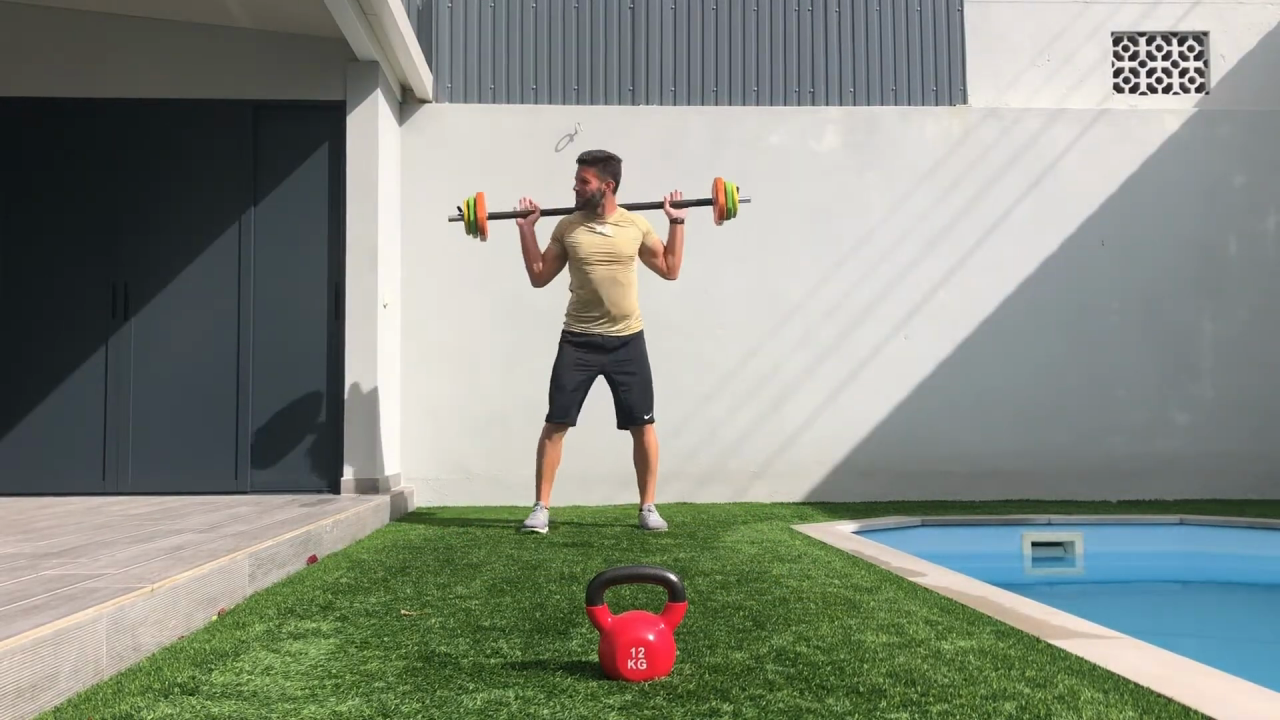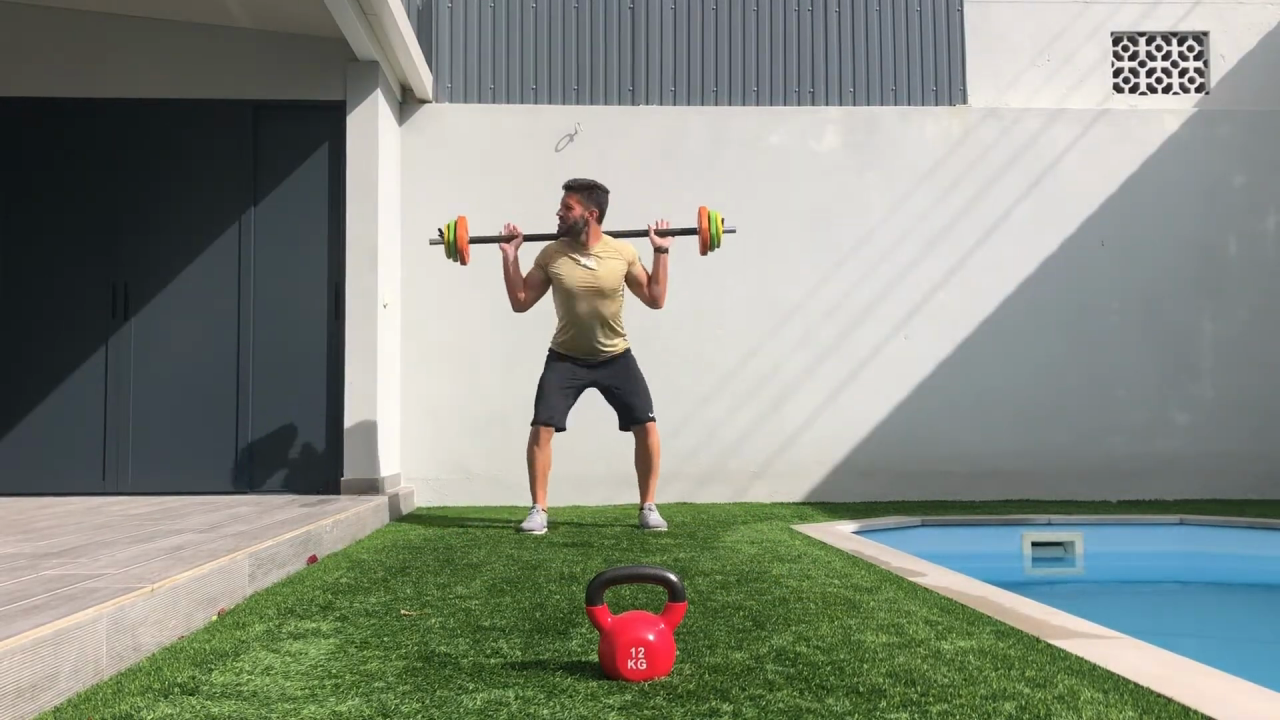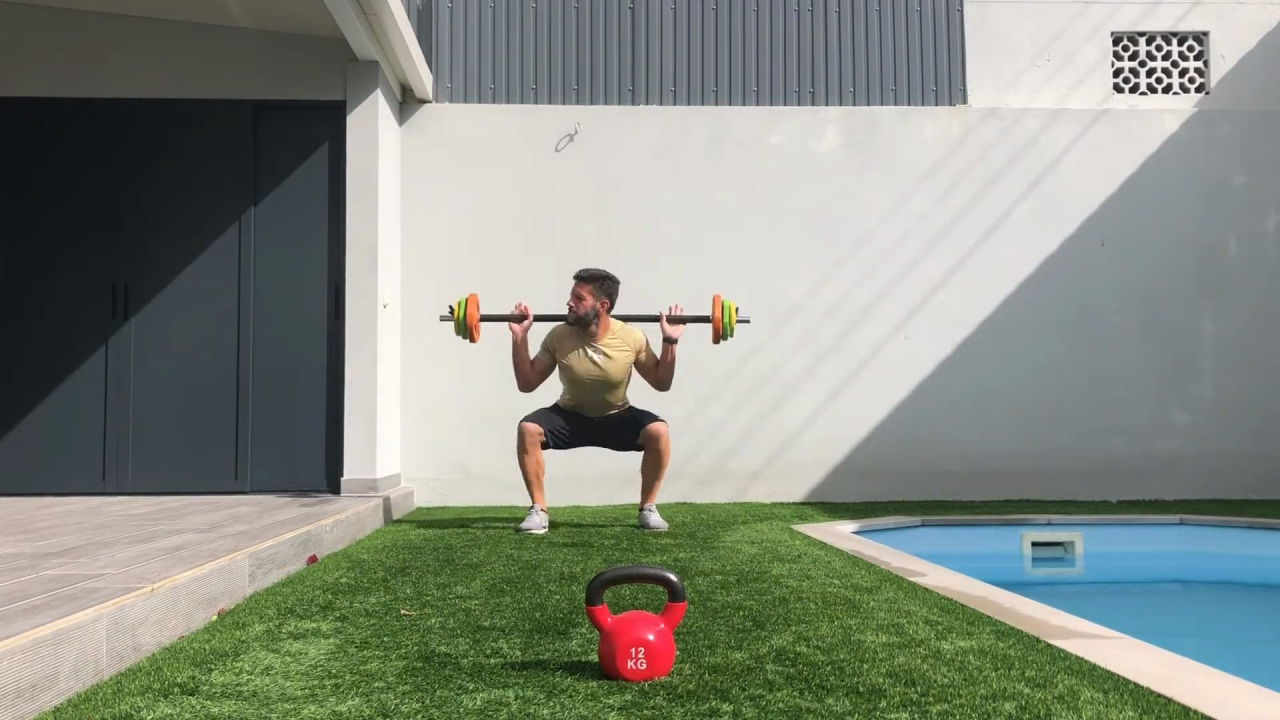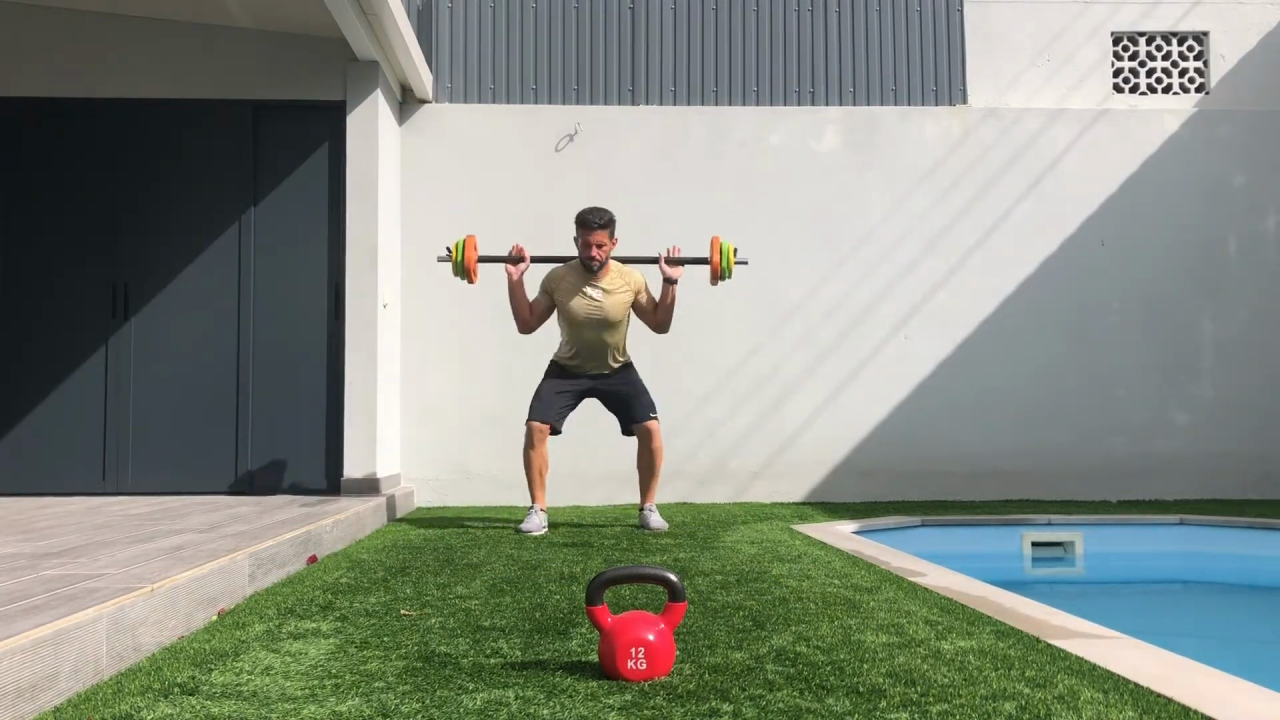
dt=0.2s
person 1, frame 1
left shoulder: (637, 225)
right shoulder: (567, 227)
left elbow: (670, 270)
right elbow: (539, 277)
left wrist: (676, 222)
right wrist: (527, 229)
left hip: (627, 341)
right hip: (578, 341)
left knee: (644, 426)
right knee: (555, 424)
left ankle: (648, 508)
right ankle: (541, 507)
person 1, frame 2
left shoulder: (623, 254)
right shoulder: (551, 256)
left elbow: (656, 301)
right elbow: (520, 304)
left wrist: (661, 254)
right wrist: (510, 258)
left hip: (615, 358)
right hip: (567, 358)
left knee: (647, 426)
right knee: (542, 428)
left ankle: (648, 505)
right ankle: (538, 507)
person 1, frame 3
left shoulder: (631, 339)
right shoulder: (559, 338)
left elbow: (661, 383)
right elbow: (526, 384)
left wrist: (670, 344)
right wrist: (519, 338)
left hip: (617, 417)
right hip: (570, 415)
left knee: (658, 433)
right knee: (528, 430)
left ankle: (648, 509)
right ankle: (539, 510)
person 1, frame 4
left shoulder: (630, 279)
right shoulder: (558, 279)
left elbow: (660, 325)
right elbow: (526, 325)
left wrist: (670, 285)
right wrist: (516, 282)
left hip: (616, 370)
right hip: (568, 370)
left knee: (650, 428)
right knee: (536, 427)
left ankle: (648, 507)
right ankle: (539, 510)
